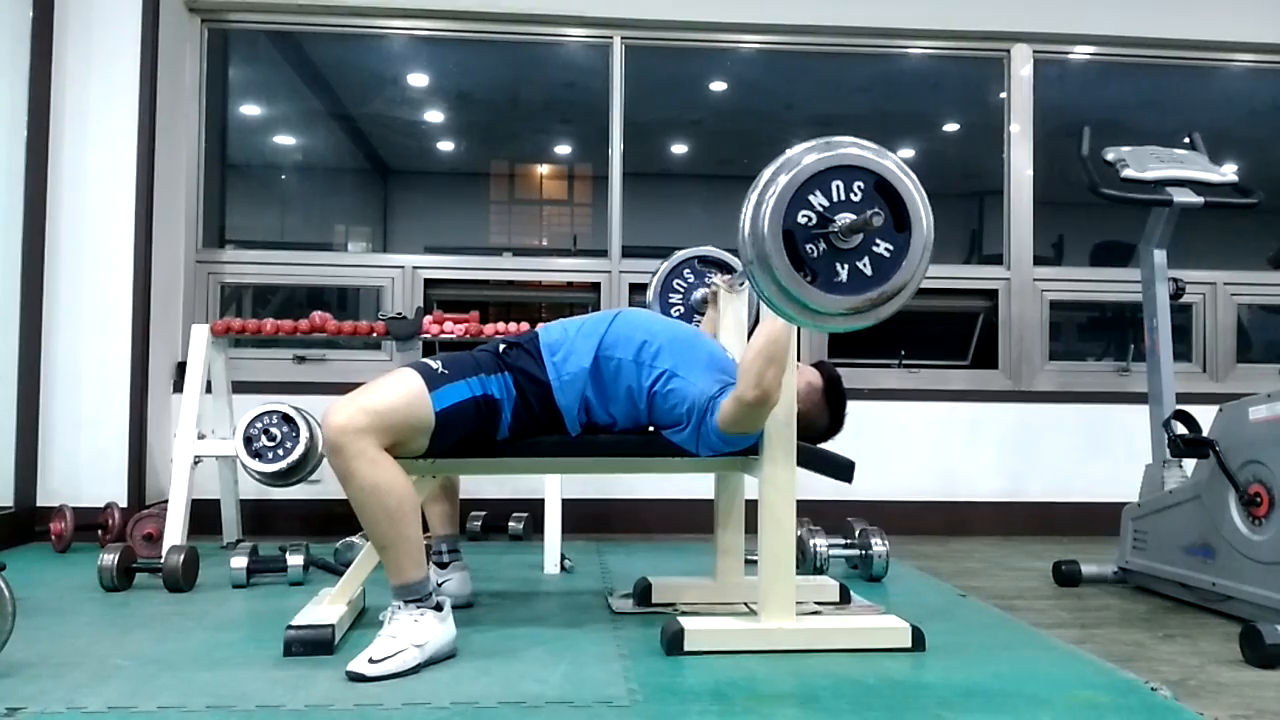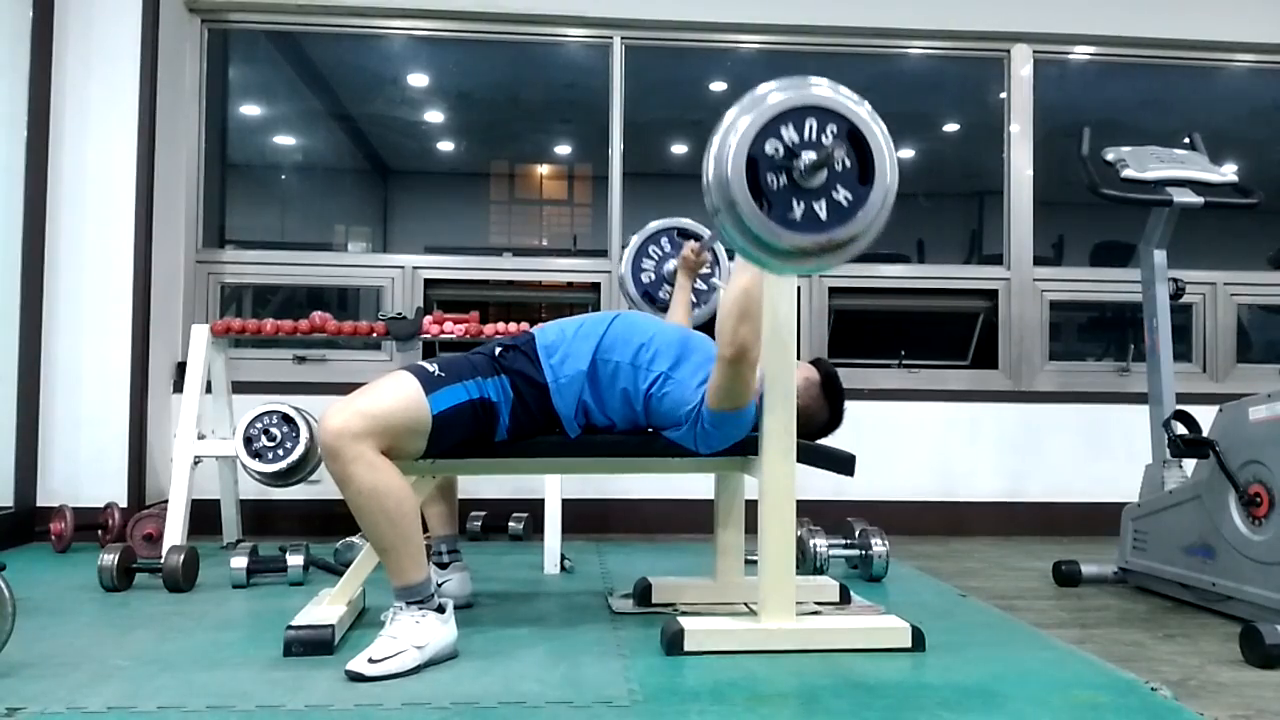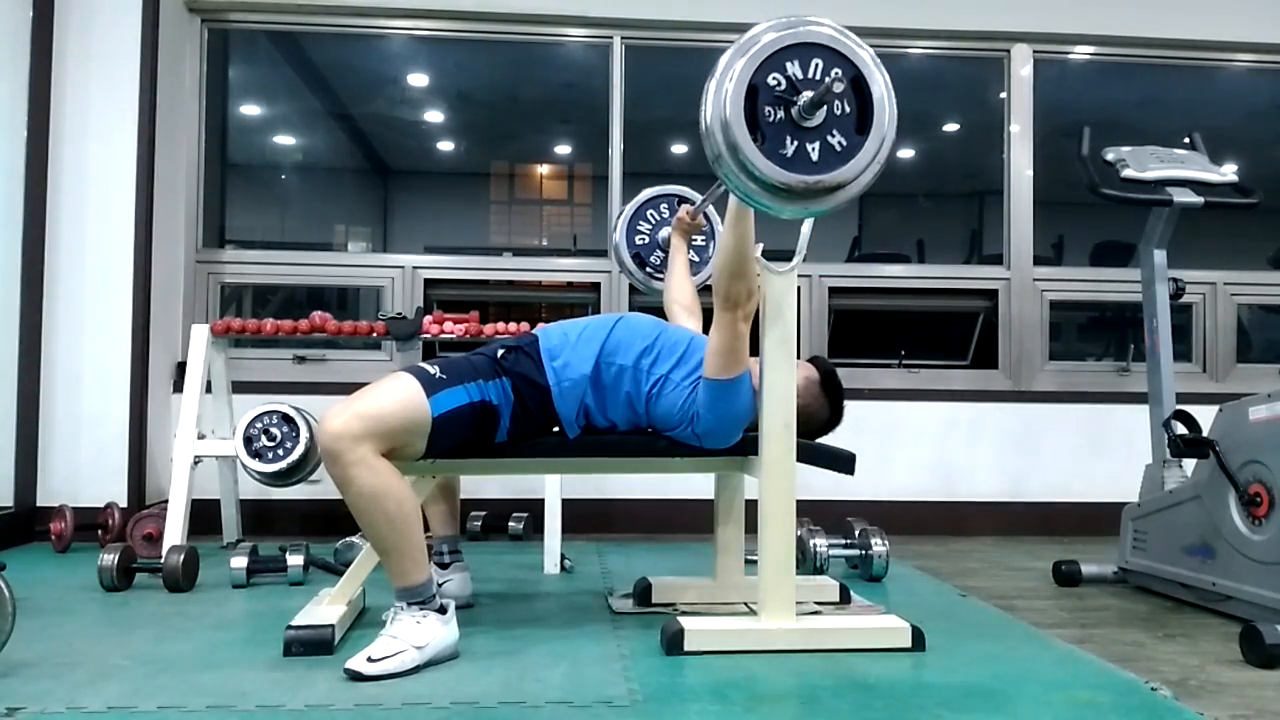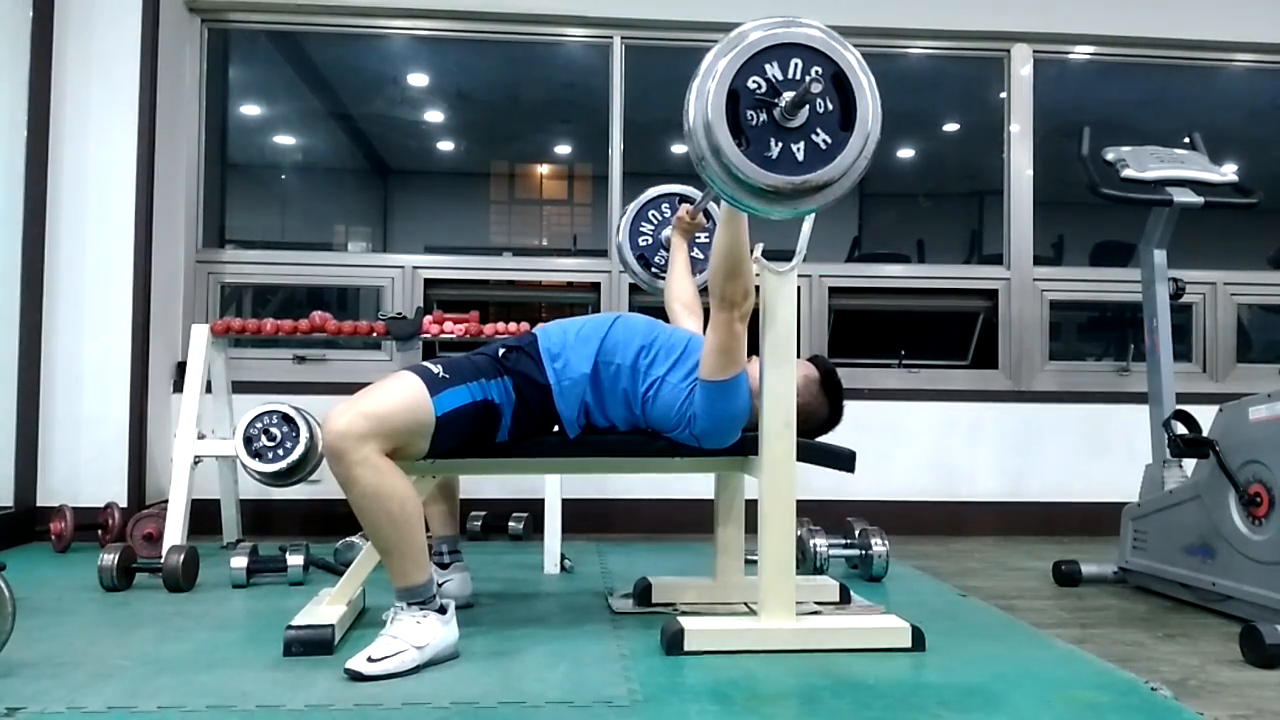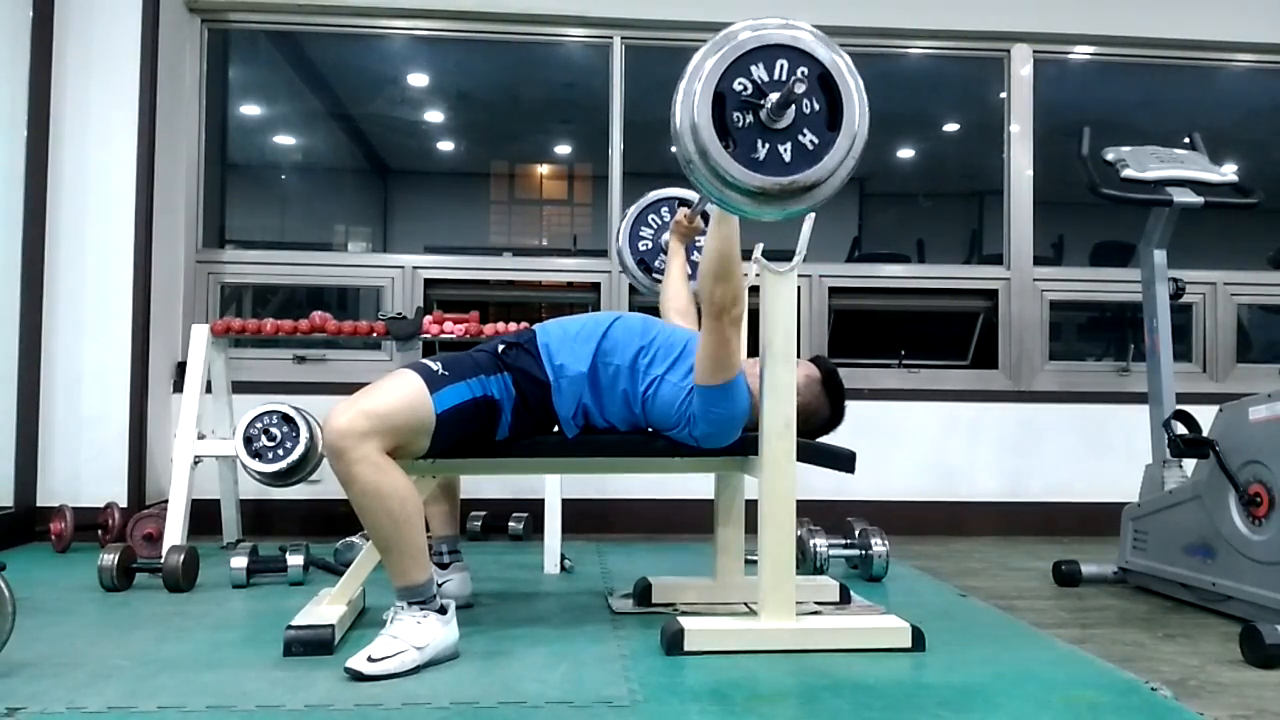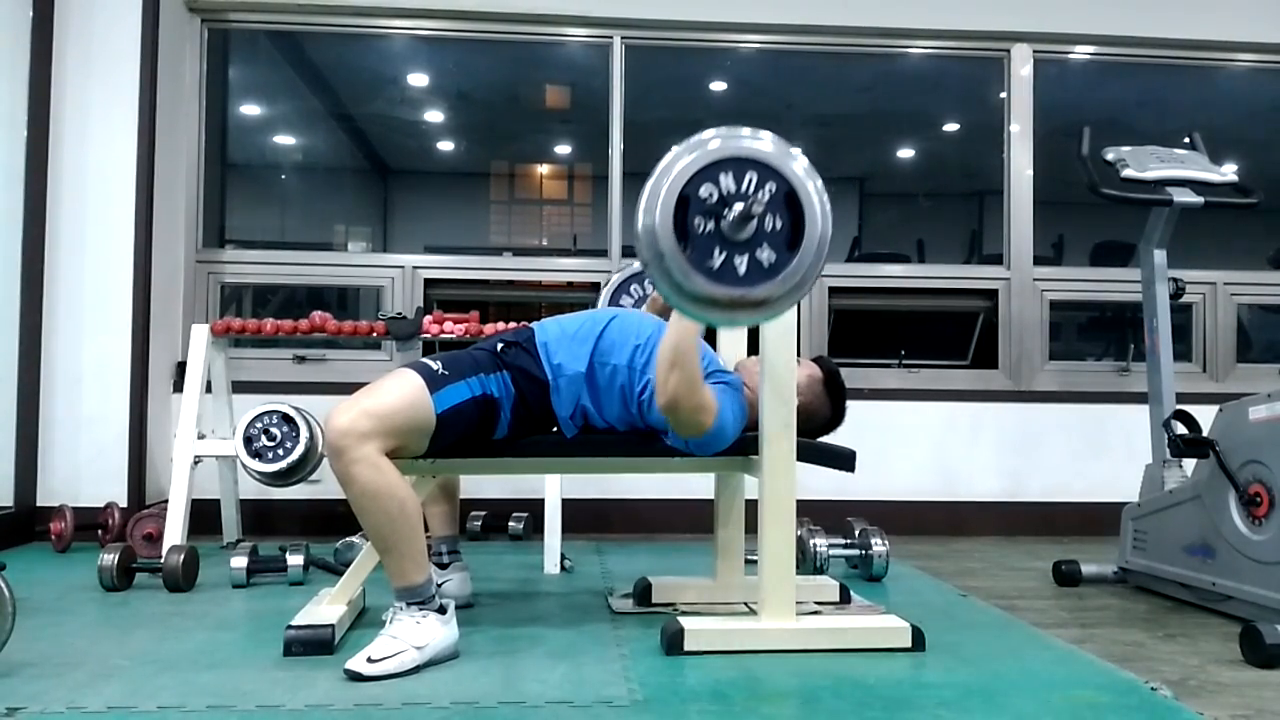
dt=0.5s
person 1, frame 1
left shoulder: (732, 414)
right shoulder: (730, 382)
left elbow: (757, 389)
right wrist: (718, 306)
left knee: (349, 426)
left ankle: (421, 614)
right ankle: (444, 567)
person 1, frame 2
left shoulder: (729, 413)
right shoulder: (726, 381)
left elbow: (735, 346)
right elbow: (676, 348)
right wrist: (685, 277)
left knee: (345, 431)
left ankle: (422, 613)
right ankle: (444, 566)
person 1, frame 3
left shoulder: (722, 412)
right shoulder: (717, 369)
left elbow: (735, 305)
right elbow: (684, 310)
right wrist: (679, 239)
left knee: (345, 433)
left ankle: (423, 613)
right ankle: (444, 566)
person 1, frame 4
left shoulder: (720, 412)
right shoulder: (714, 370)
left elbow: (732, 305)
right elbow: (686, 308)
right wrist: (679, 239)
left knee: (349, 433)
left ankle: (424, 614)
right ankle: (443, 565)
person 1, frame 5
left shoulder: (721, 414)
right shoulder: (721, 377)
left elbow: (721, 308)
right elbow: (675, 321)
right wrist: (677, 245)
left knee: (351, 430)
left ankle: (425, 614)
right ankle: (444, 568)
person 1, frame 6
left shoulder: (725, 410)
right shoulder: (728, 387)
left elbow: (673, 396)
right wrist: (659, 310)
left knee: (351, 432)
left ankle: (423, 614)
right ankle: (445, 568)
